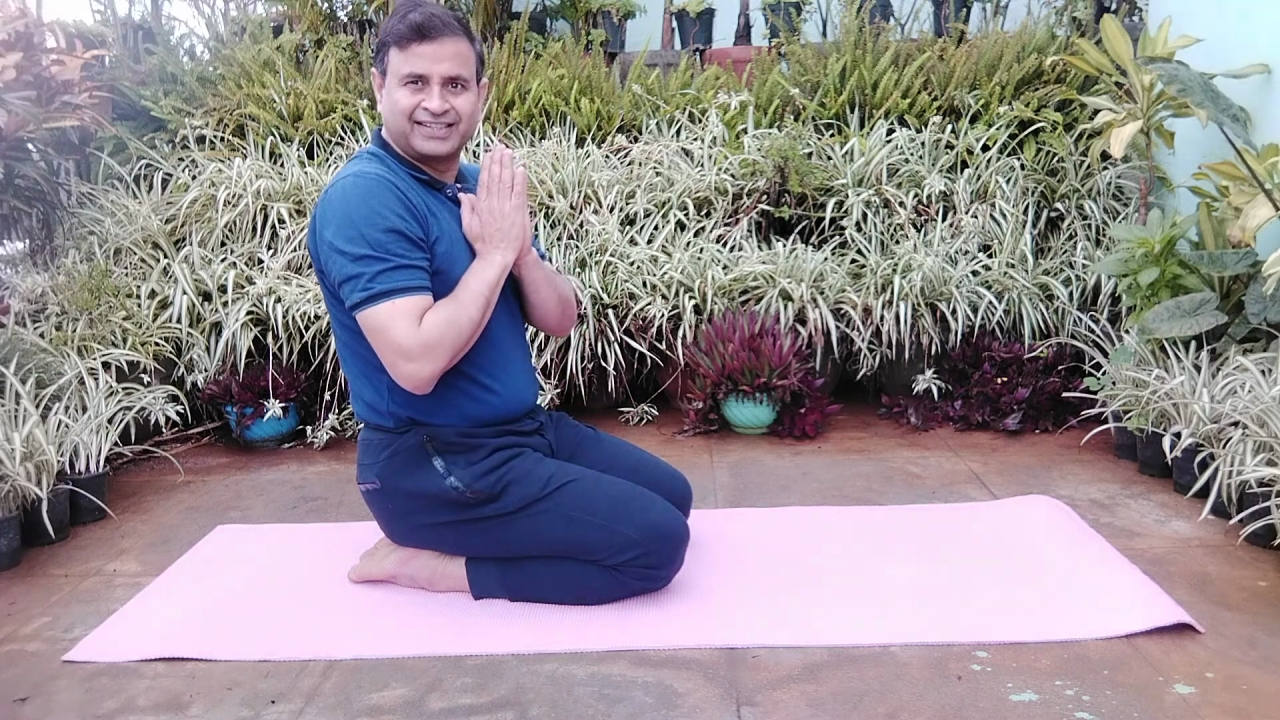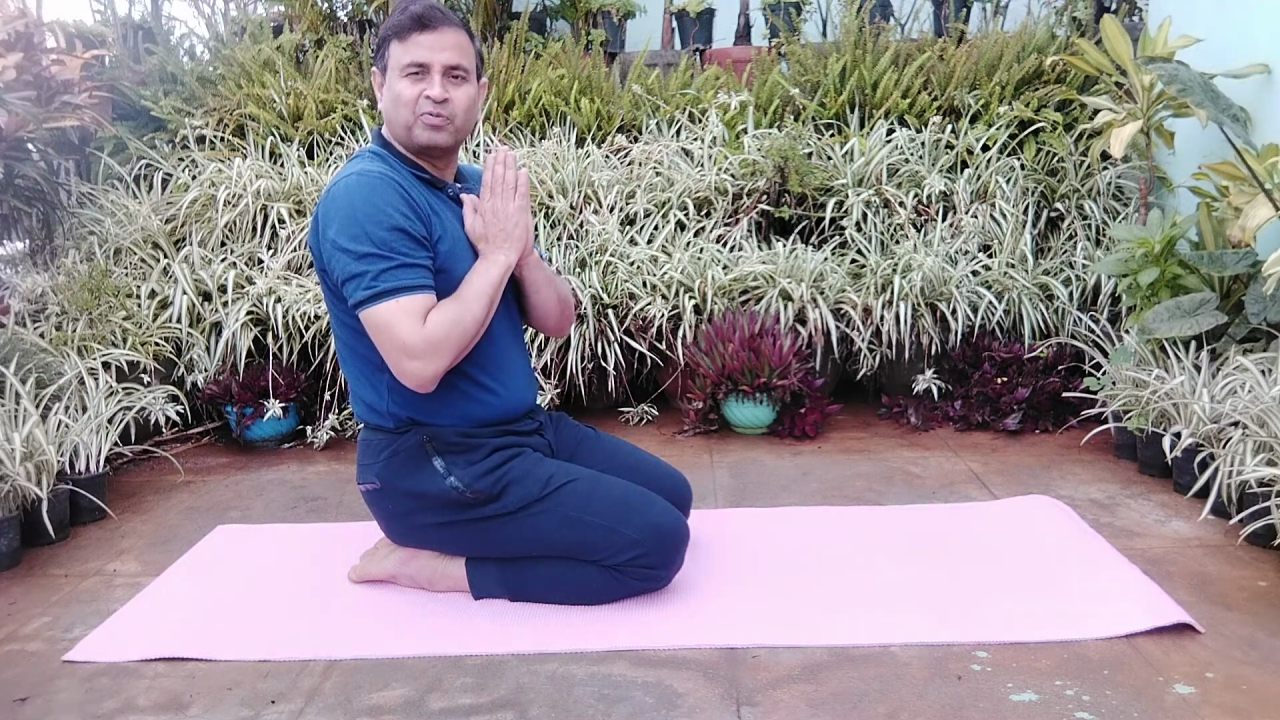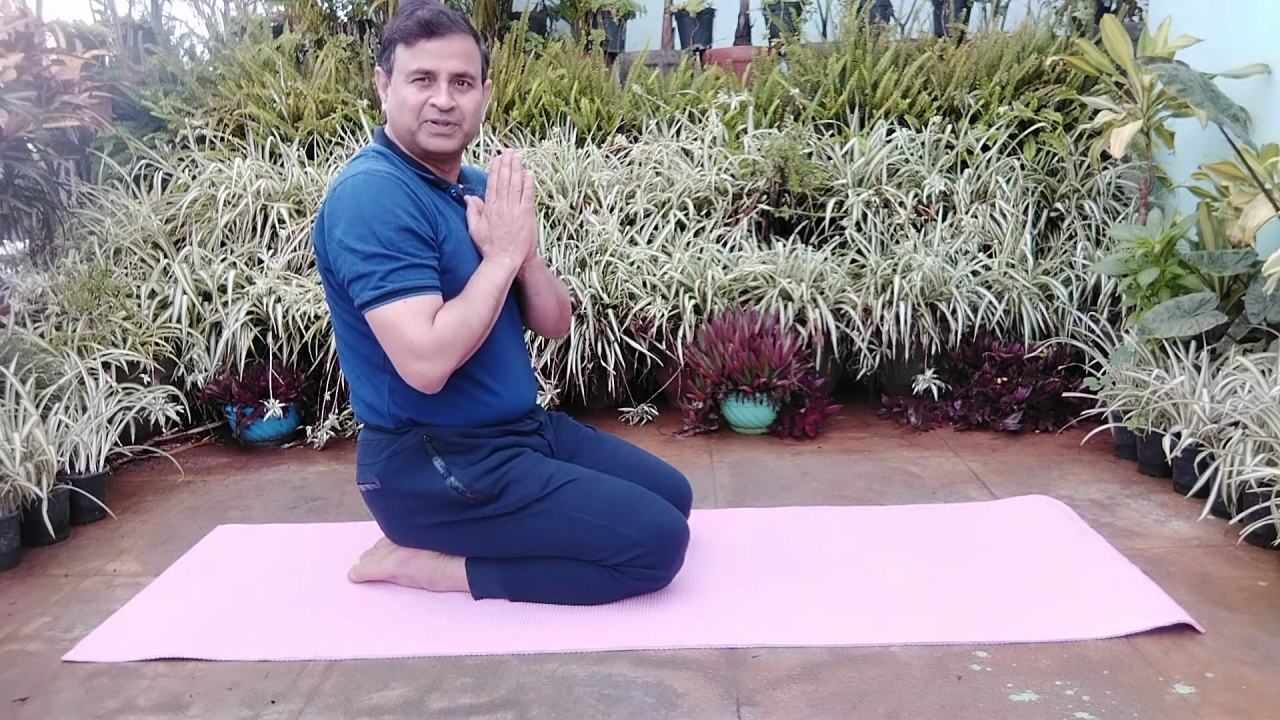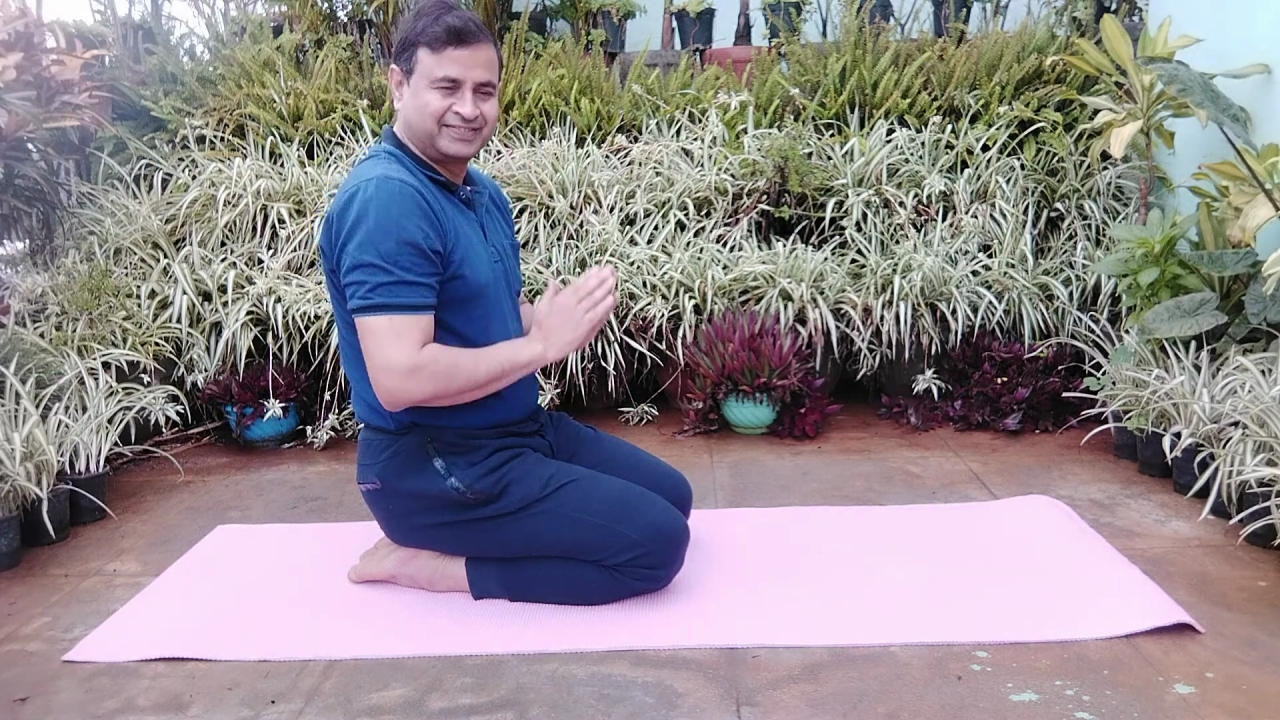
dt=0.5s
person 1, frame 1
left shoulder: (479, 188)
right shoulder: (364, 199)
left elbow: (561, 320)
right elbow: (416, 363)
left wrist: (520, 249)
right wrist: (494, 253)
right hip: (432, 464)
left knee: (671, 495)
right knee: (656, 542)
left ankle: (435, 548)
right ankle: (426, 561)
person 1, frame 2
left shoulder: (479, 188)
right shoulder: (366, 196)
left elbow: (558, 321)
right elbow: (419, 362)
left wrist: (522, 249)
right wrist: (498, 251)
right hip: (432, 465)
left knee: (671, 495)
right knee: (657, 540)
left ankle: (442, 544)
right ankle: (427, 560)
person 1, frame 3
left shoulder: (480, 189)
right shoulder: (370, 195)
left elbow: (555, 323)
right elbow: (427, 362)
left wrist: (524, 251)
right wrist: (501, 256)
right hip: (433, 465)
left knee: (671, 495)
right knee: (657, 543)
left ankle: (438, 545)
right ankle: (428, 562)
person 1, frame 4
left shoulder: (484, 193)
right shoulder: (383, 199)
right elbow: (401, 380)
left wrist: (559, 320)
right wrist: (540, 345)
right hip: (434, 466)
left knee: (670, 495)
right knee: (656, 541)
left ankle: (445, 543)
right ankle: (427, 561)
